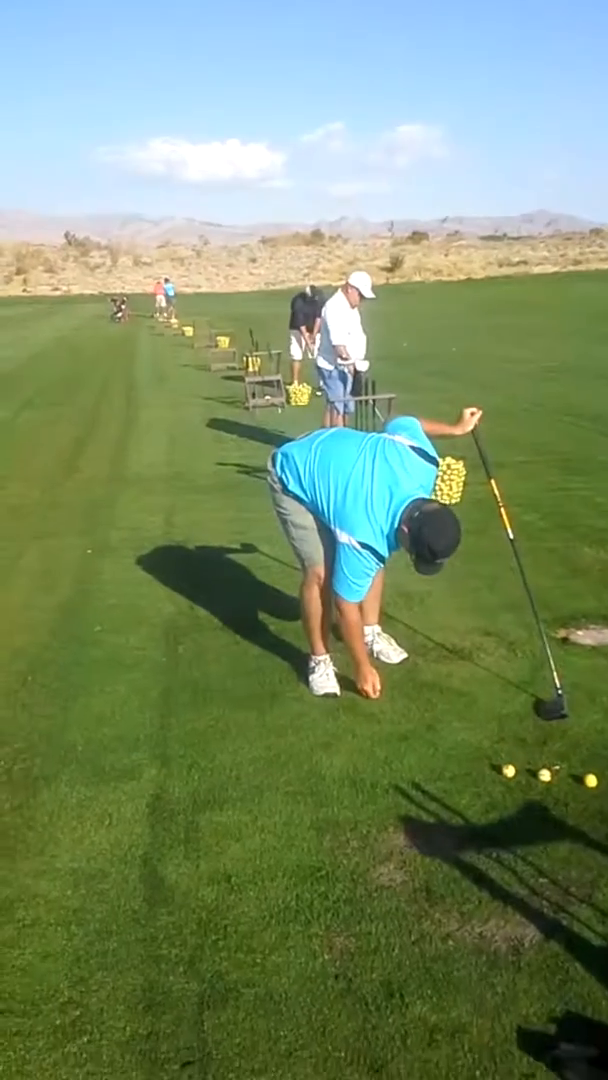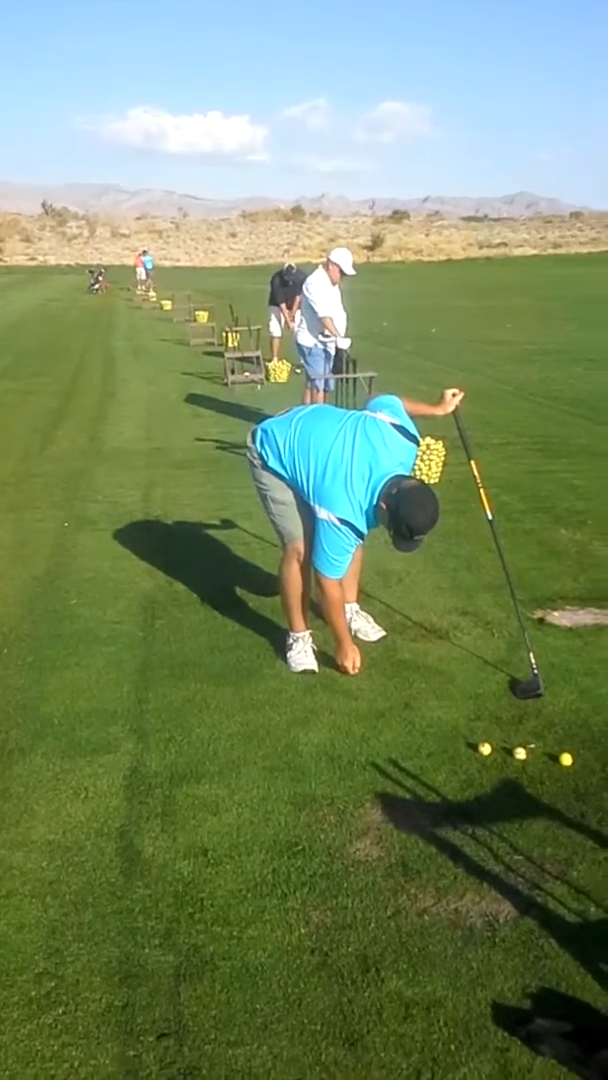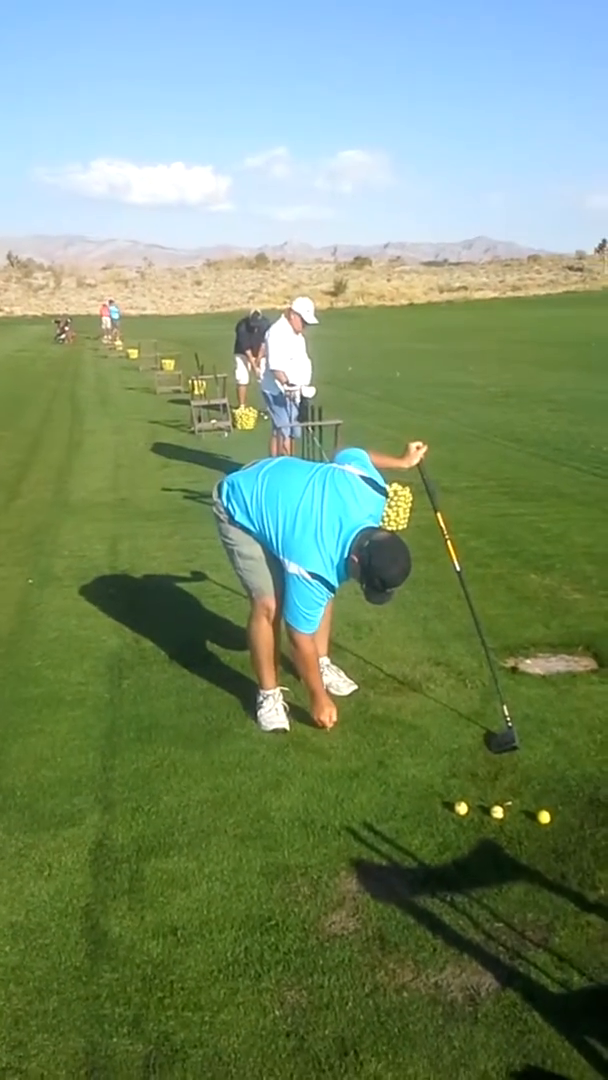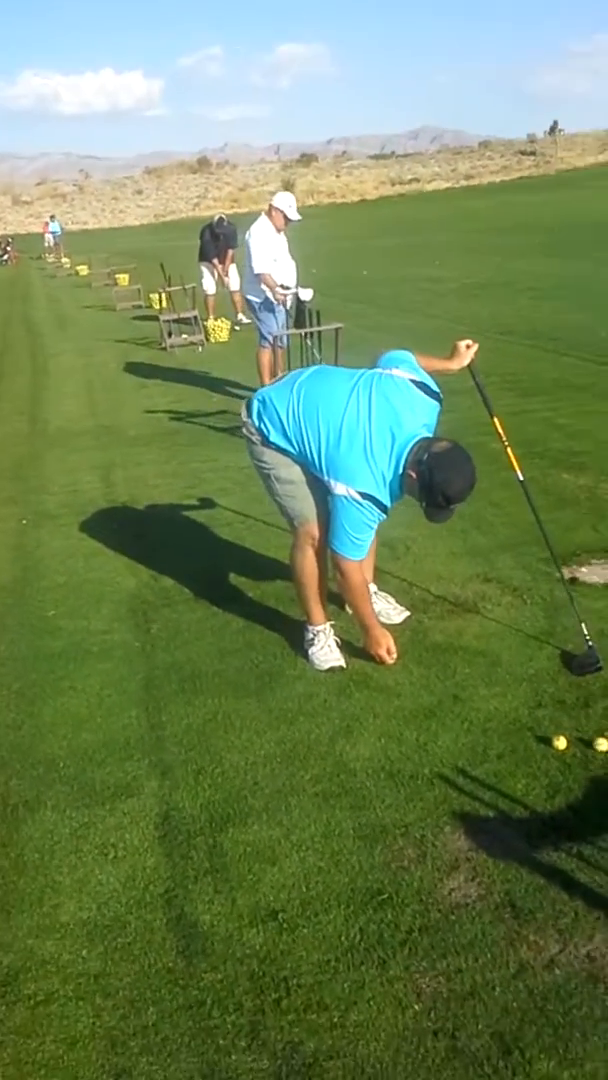
dt=1s
person 1, frame 1
left shoulder: (424, 464)
right shoulder: (364, 537)
left elbow: (401, 423)
right elbow: (346, 605)
left wrist: (455, 428)
right wrist: (363, 668)
left hip: (329, 450)
right hip: (292, 478)
left knee: (372, 562)
right knee: (320, 572)
left ankle: (371, 632)
right ankle: (319, 660)
person 1, frame 2
left shoulder: (405, 442)
right shoulder: (342, 514)
left elbow: (384, 401)
right elbow: (328, 582)
left wrist: (438, 409)
right wrist: (344, 644)
right hip: (272, 454)
left knee: (352, 539)
right knee: (300, 548)
left ankle: (350, 610)
right ankle: (298, 637)
person 1, frame 3
left shoulder: (373, 493)
right shoulder: (313, 568)
left elbow: (350, 455)
right elbow: (301, 638)
left wrist: (402, 461)
right wrist: (319, 699)
right hip: (238, 508)
left knee: (322, 593)
right knee: (269, 604)
left ankle: (321, 664)
right ankle: (268, 695)
person 1, frame 4
left shoulder: (426, 398)
right shoulder: (364, 487)
left elbow: (396, 358)
right elbow: (346, 565)
left wrist: (451, 363)
right wrist: (373, 632)
right hip: (271, 427)
right knee: (313, 531)
left ankle: (367, 591)
right ankle: (317, 629)
